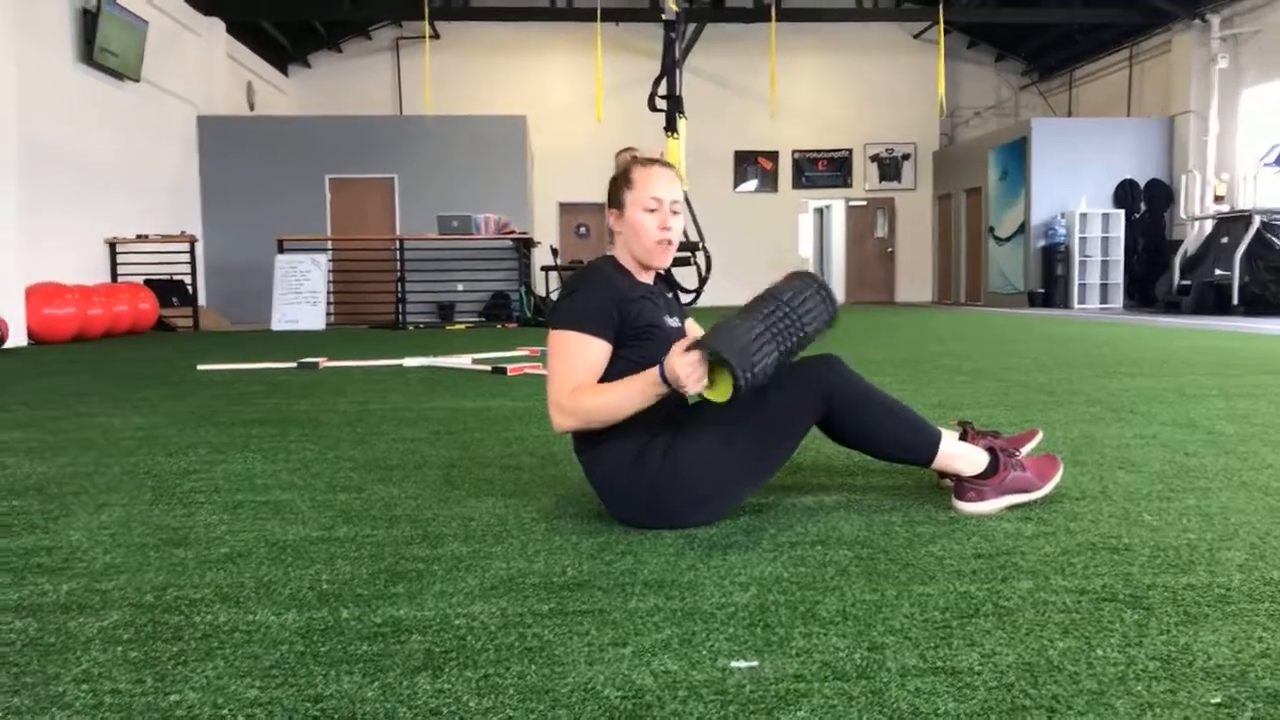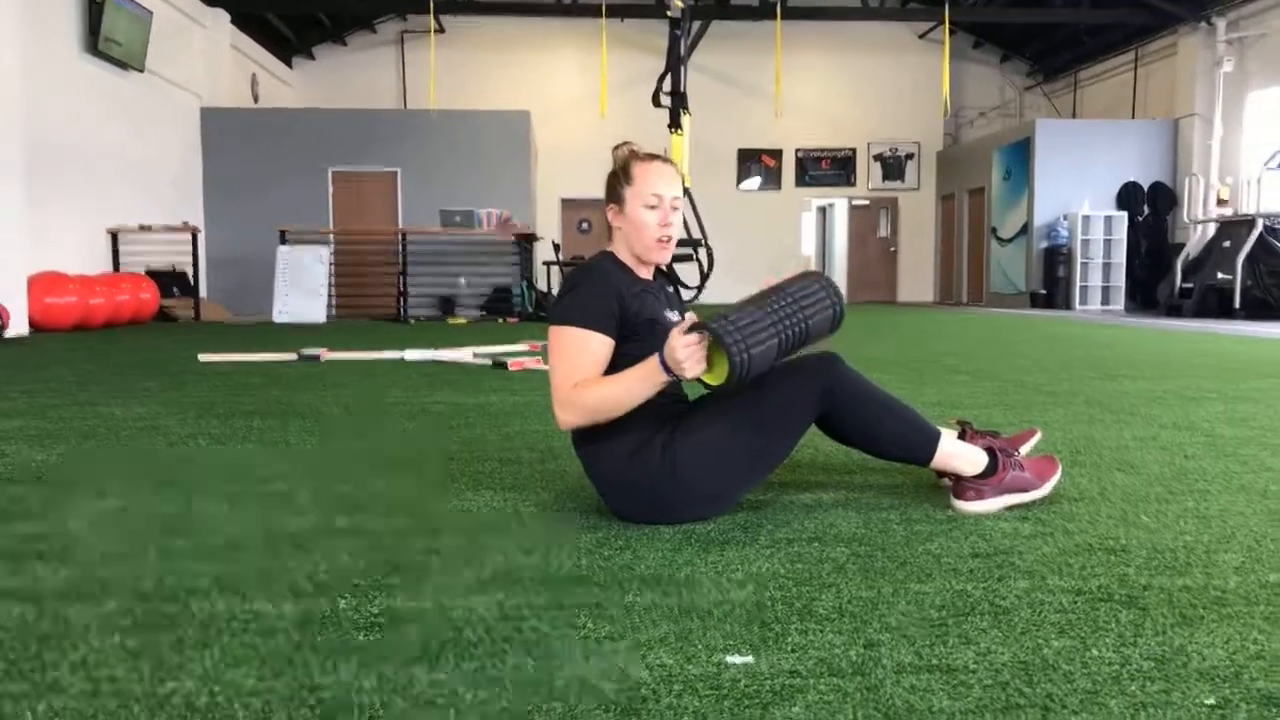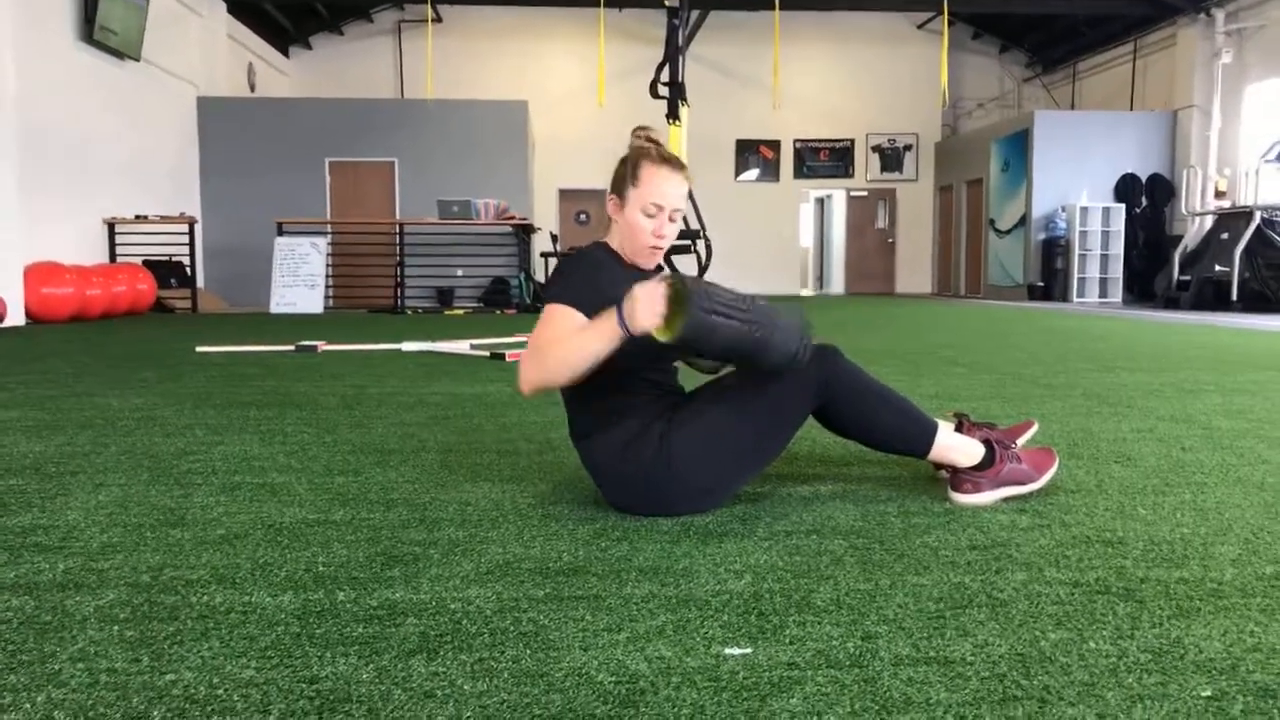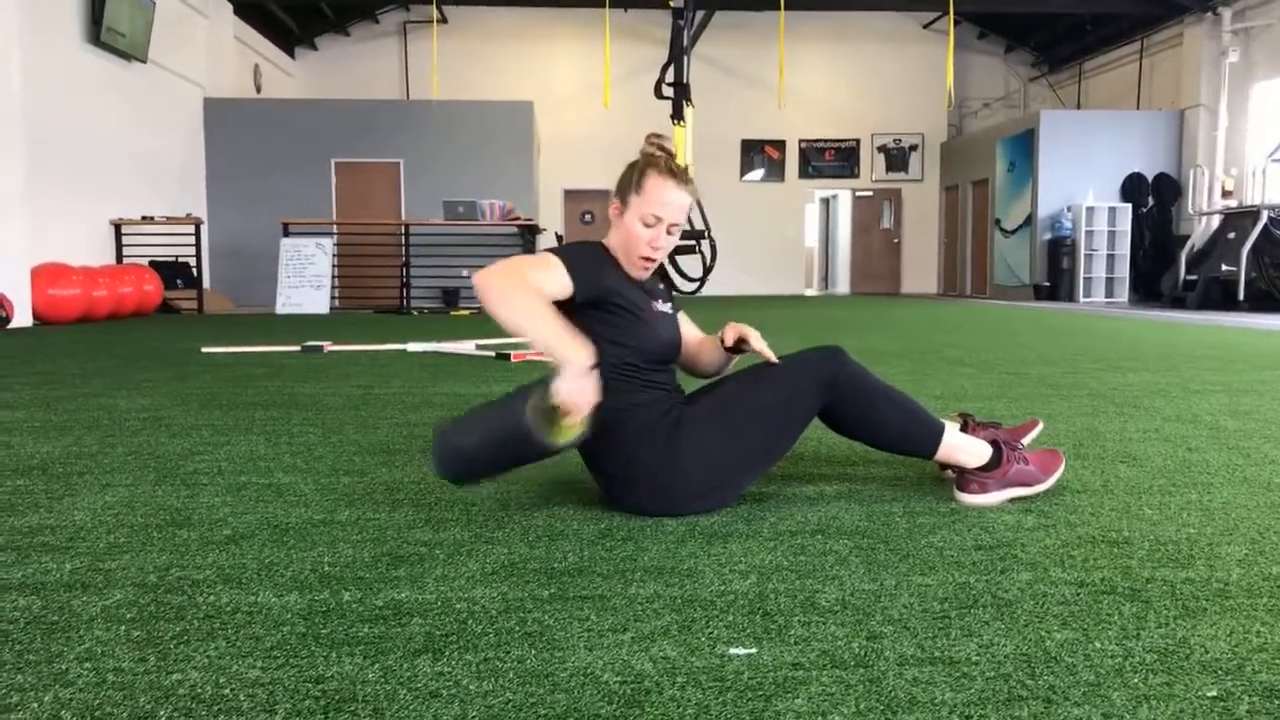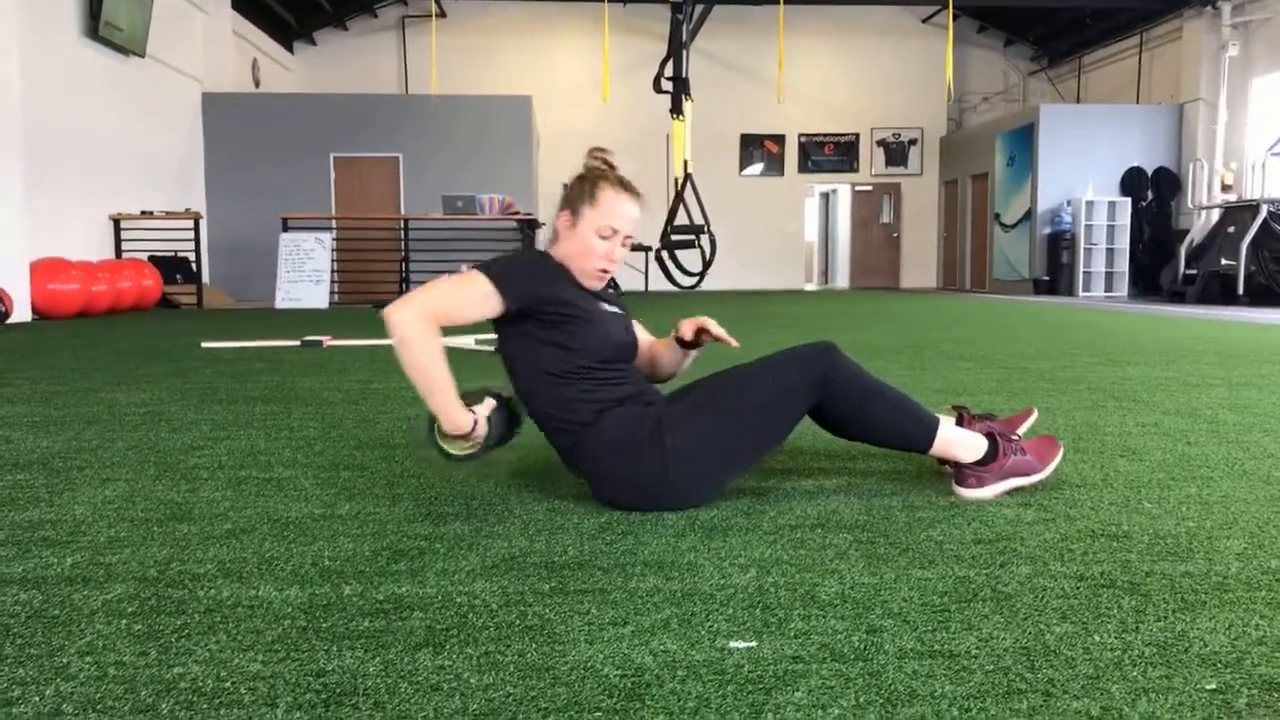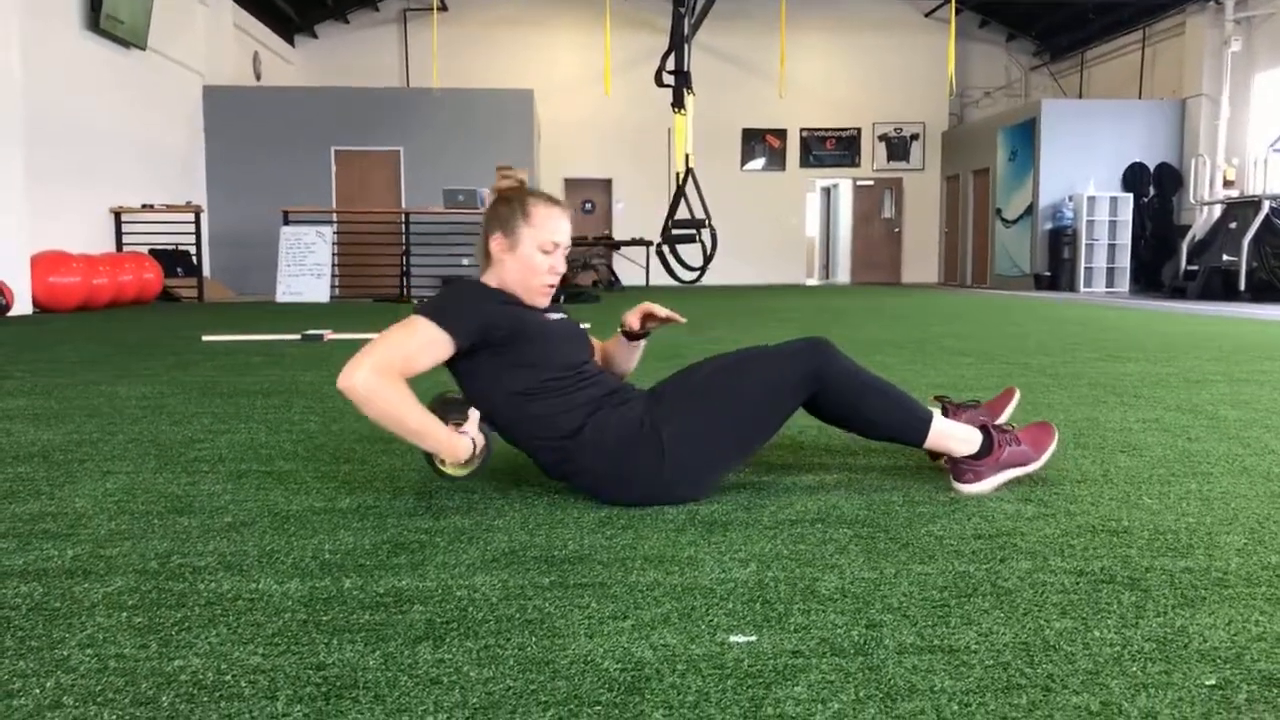
dt=0.4s
person 1, frame 1
left shoulder: (652, 289)
right shoulder: (595, 290)
left elbow: (713, 360)
right elbow: (565, 409)
right wrist: (663, 379)
left hip: (669, 456)
right hip: (649, 482)
left knee: (814, 380)
right knee: (822, 379)
left ankle: (962, 449)
right ankle: (979, 471)
person 1, frame 2
left shoulder: (652, 285)
right shoulder: (595, 286)
left elbow: (710, 358)
right elbow: (570, 408)
right wrist: (664, 366)
left hip: (670, 450)
right hip: (651, 479)
left knee: (816, 376)
right knee: (822, 377)
left ankle: (960, 447)
right ankle: (978, 471)
person 1, frame 3
left shoulder: (648, 274)
right shoulder: (588, 272)
right elbow: (533, 375)
right wrist: (623, 322)
left hip: (665, 440)
right hip: (646, 468)
left knee: (808, 369)
right knee: (820, 369)
left ankle: (959, 439)
right ankle: (974, 462)
person 1, frame 4
left shoulder: (649, 284)
right shoulder: (585, 266)
left elbow: (700, 362)
right elbow: (493, 282)
left wrist: (727, 342)
right wrist: (574, 358)
left hip: (668, 443)
right hip: (650, 470)
left knee: (821, 373)
right knee: (827, 370)
left ankle: (964, 440)
right ankle: (983, 464)
person 1, frame 5
left shoulder: (591, 292)
right shoulder: (530, 275)
left elbow: (650, 365)
right elbow: (407, 313)
left wrist: (683, 339)
right wrist: (455, 418)
left hip: (647, 439)
right hip: (643, 461)
left knee: (812, 372)
right knee: (819, 367)
left ankle: (958, 433)
right ankle: (977, 458)
person 1, frame 6
left shoulder: (531, 308)
right shoulder: (470, 305)
right elbow: (361, 376)
left wrist: (631, 331)
right wrist: (450, 444)
left hip: (635, 430)
right hip: (635, 459)
left knee: (791, 362)
right knee: (811, 359)
left ankle: (949, 423)
right ankle: (972, 450)
